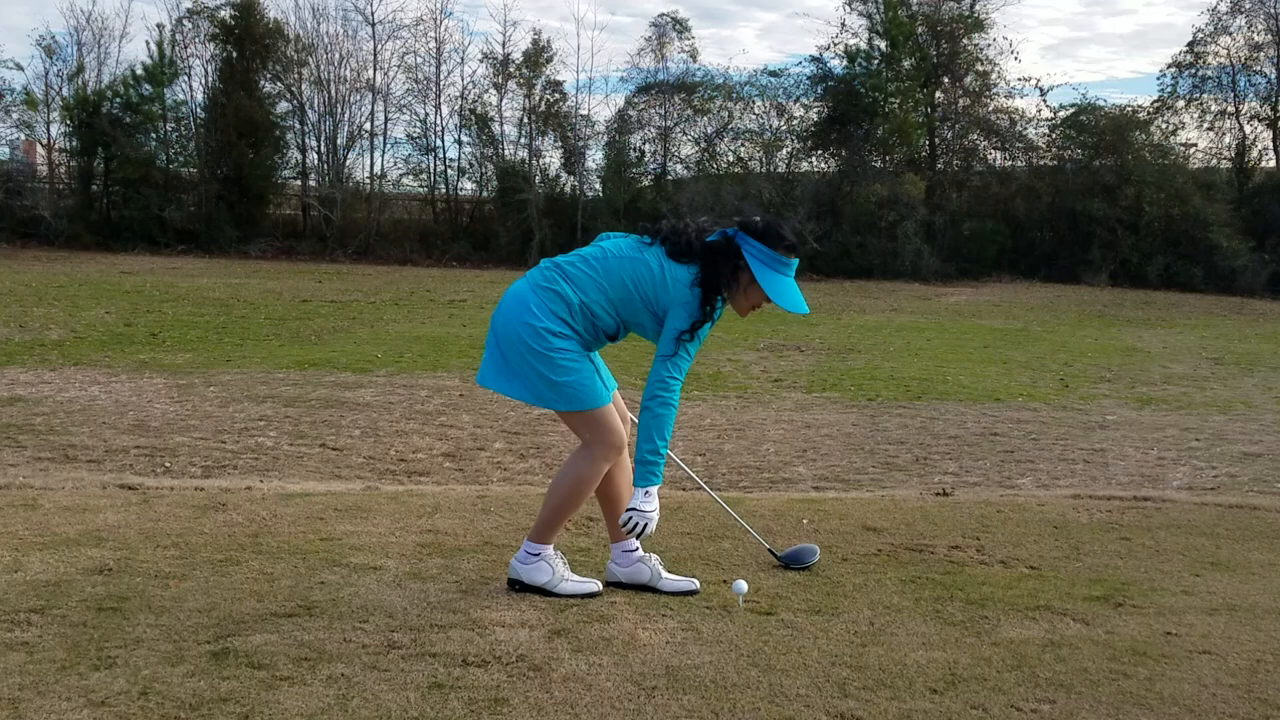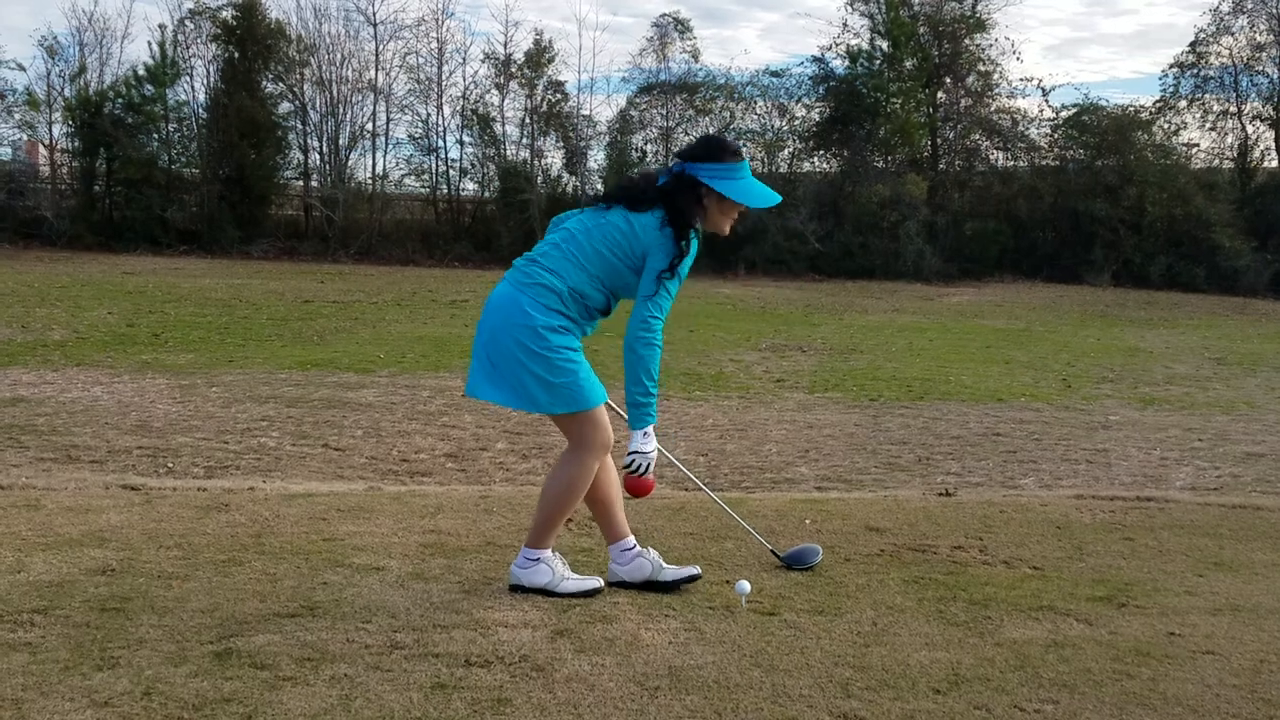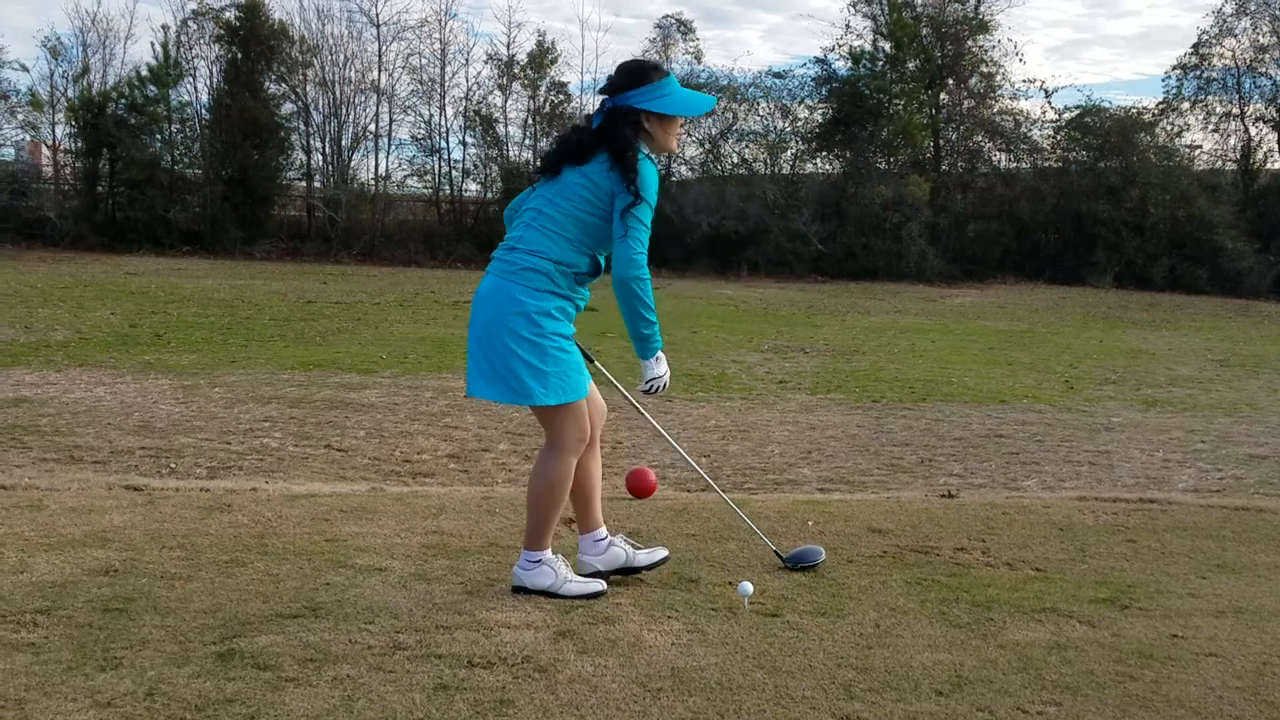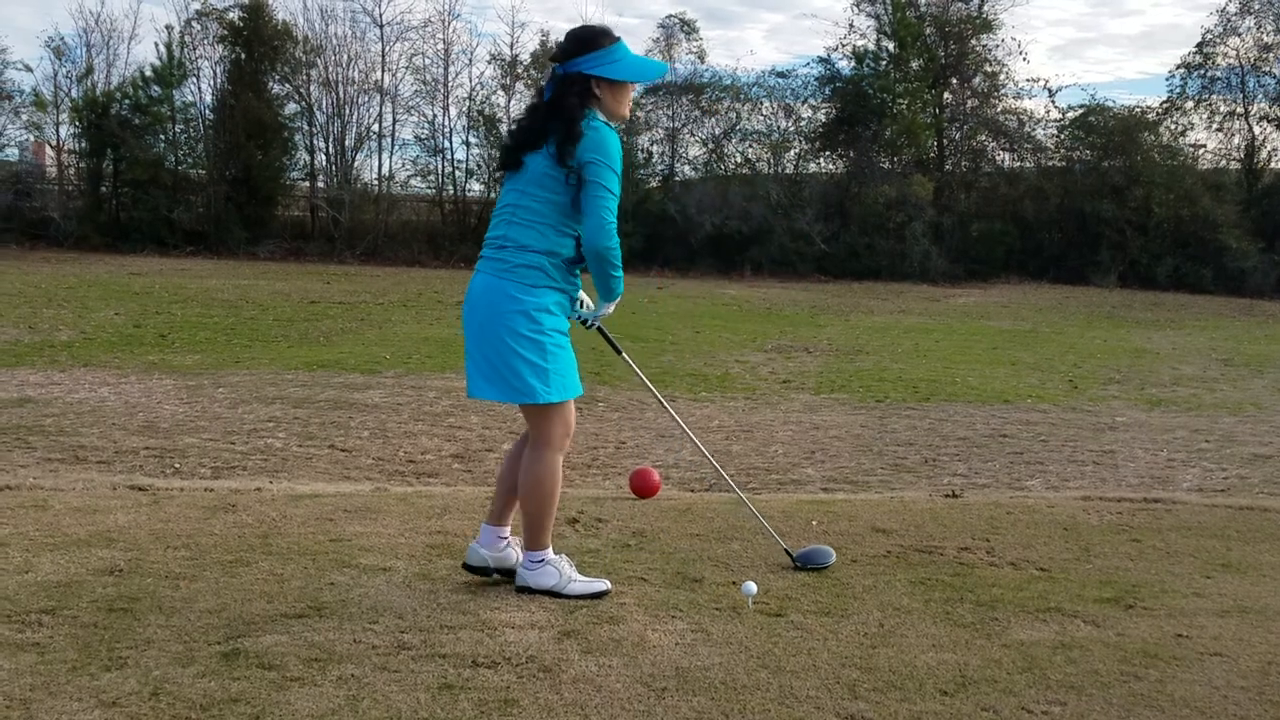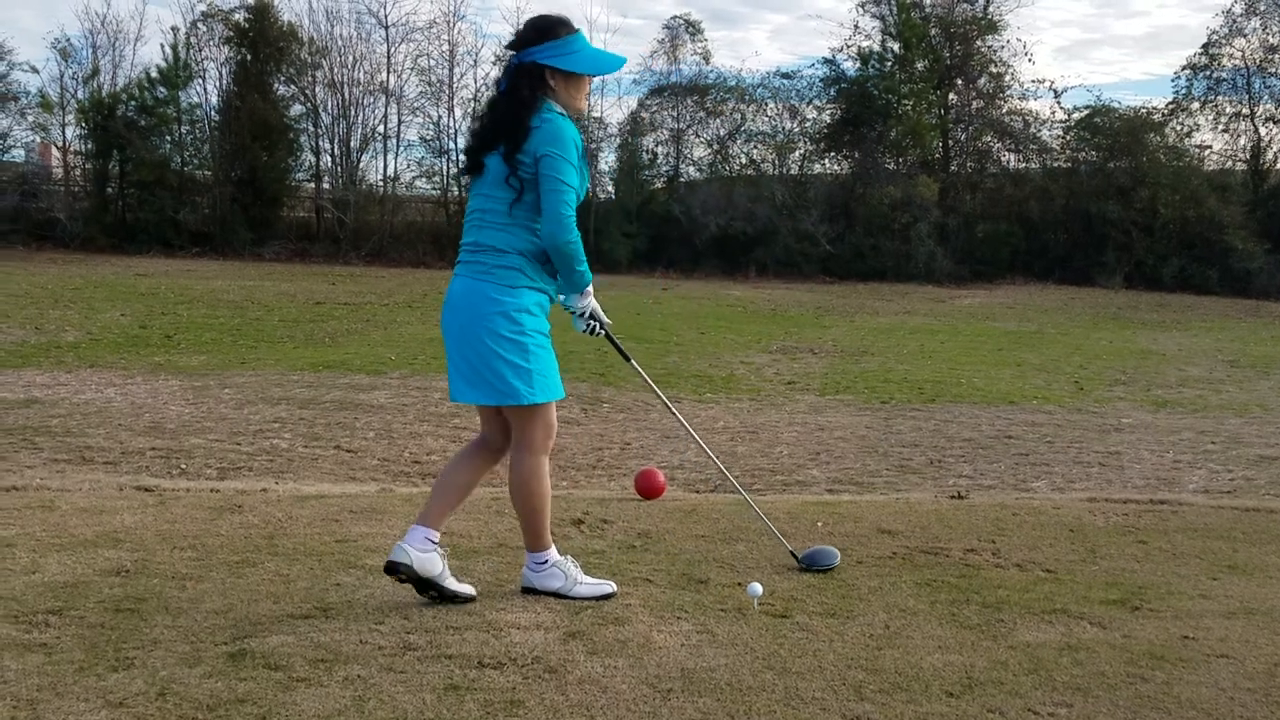
dt=0.2s
person 1, frame 1
left shoulder: (686, 260)
right shoulder: (697, 295)
left elbow: (608, 245)
right elbow: (662, 391)
right wrist: (647, 489)
left hip: (533, 303)
right hip: (541, 321)
left knee: (618, 425)
right knee: (606, 440)
left ankle: (627, 558)
right ankle: (534, 560)
person 1, frame 2
left shoulder: (641, 207)
right shoulder: (675, 237)
left elbow: (562, 226)
right elbow: (643, 332)
right wrist: (643, 427)
left hip: (519, 308)
right hip: (535, 321)
left knee: (594, 437)
right knee: (592, 439)
left ankle: (628, 557)
right ankle: (533, 564)
person 1, frame 3
left shoulder: (585, 156)
right shoulder: (636, 168)
left elbow: (515, 214)
right elbow: (629, 267)
right wrist: (651, 351)
left hip: (509, 297)
right hip: (531, 308)
left knee: (590, 420)
right knee: (570, 435)
left ankle: (596, 545)
right ankle: (535, 563)
person 1, frame 4
left shoulder: (542, 137)
right shoulder: (597, 138)
right elbow: (599, 236)
left wrist: (572, 292)
right wrist: (607, 294)
left hip: (498, 292)
right hip: (525, 302)
left knee: (548, 427)
right knee: (555, 430)
left ankle: (494, 540)
right ankle: (538, 563)
person 1, frame 5
left shoulder: (503, 132)
right shoulder: (554, 131)
right elbow: (557, 229)
left wrist: (569, 291)
right wrist: (581, 288)
left hip: (474, 295)
right hip: (508, 302)
left knee: (497, 437)
right knee: (536, 434)
left ankle: (419, 546)
right ankle: (544, 566)
